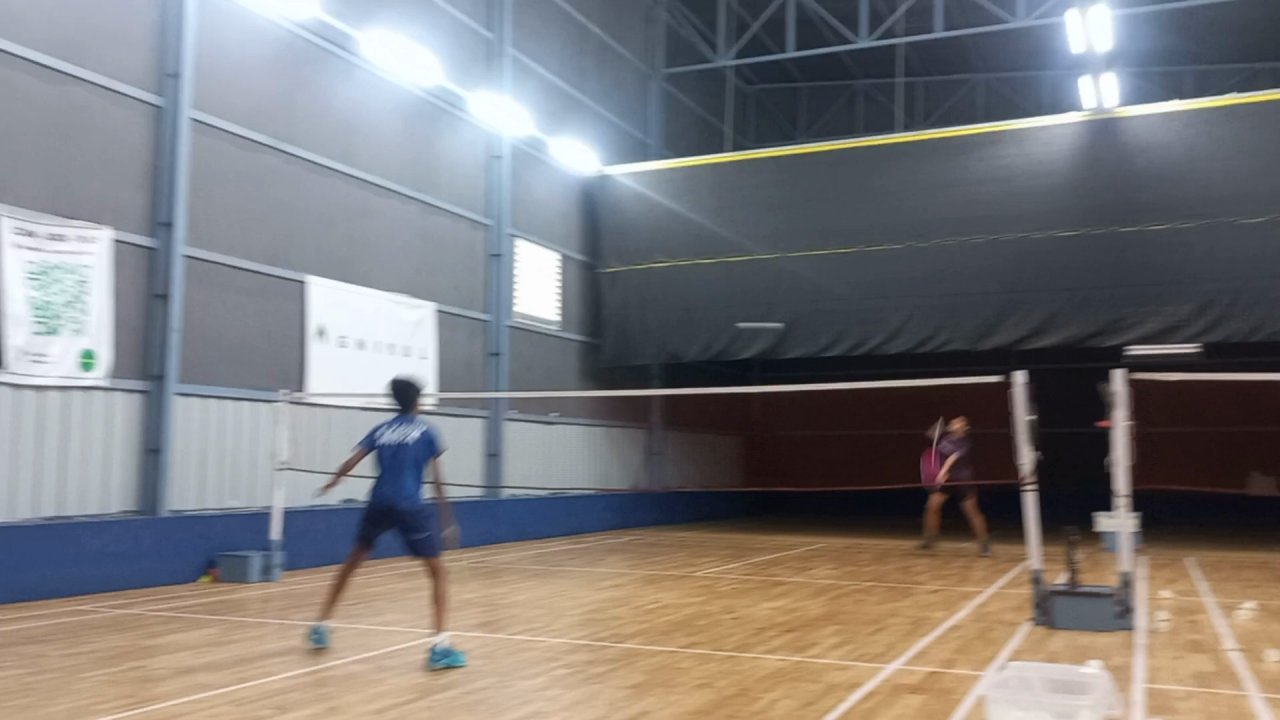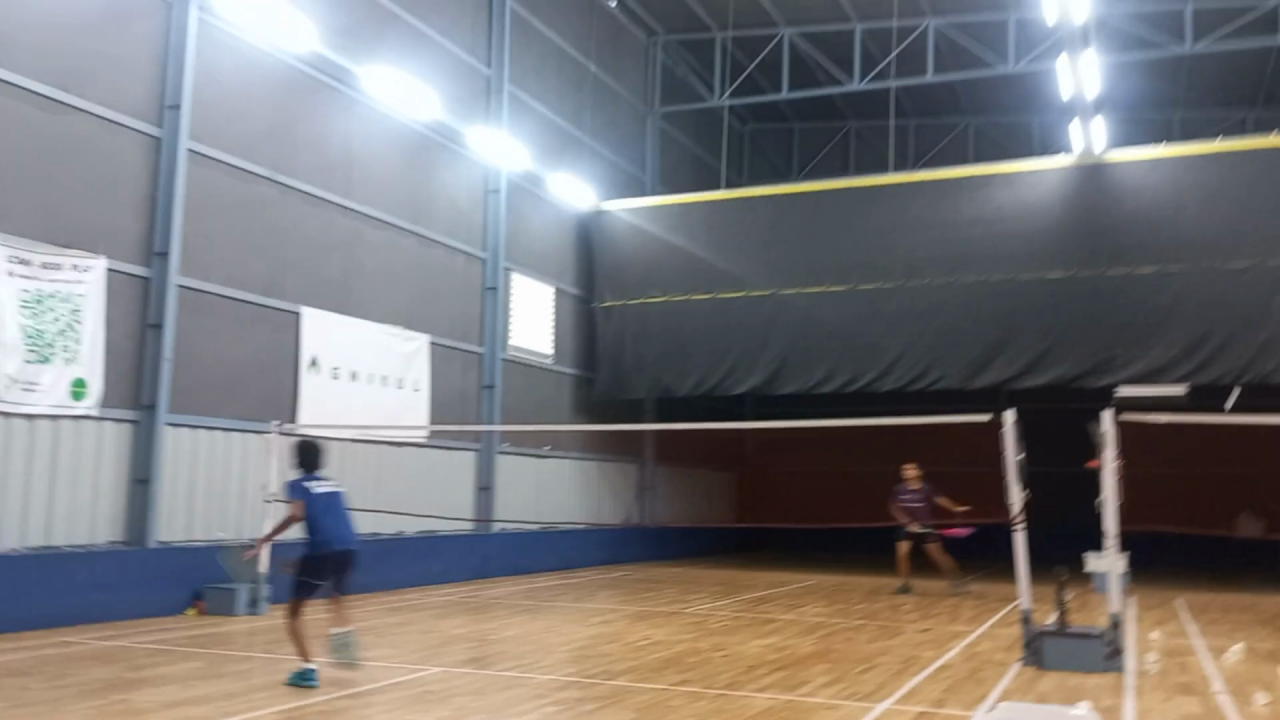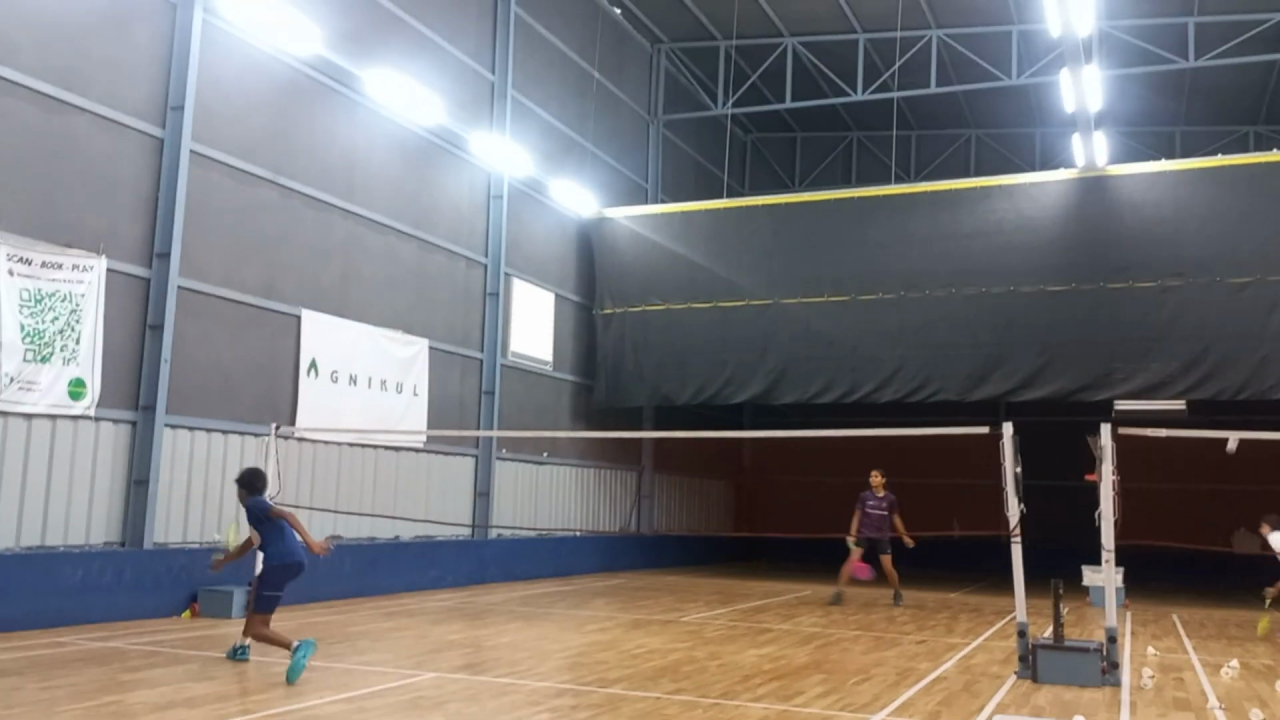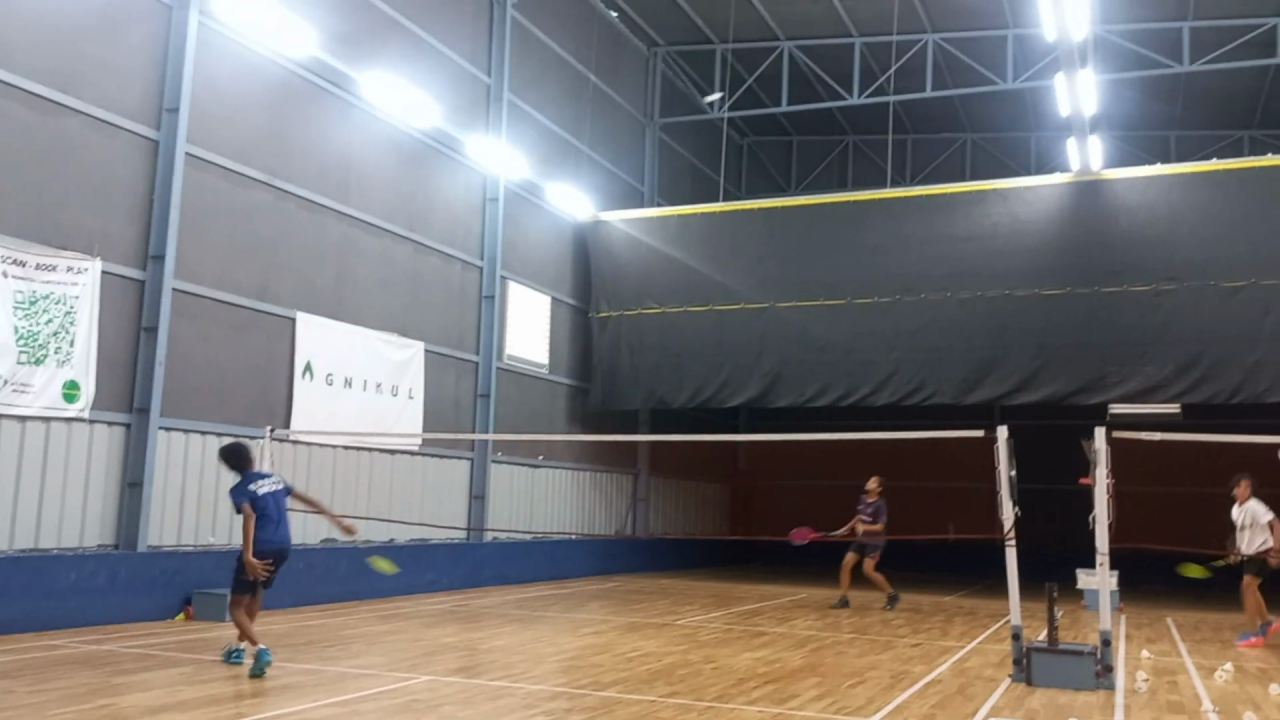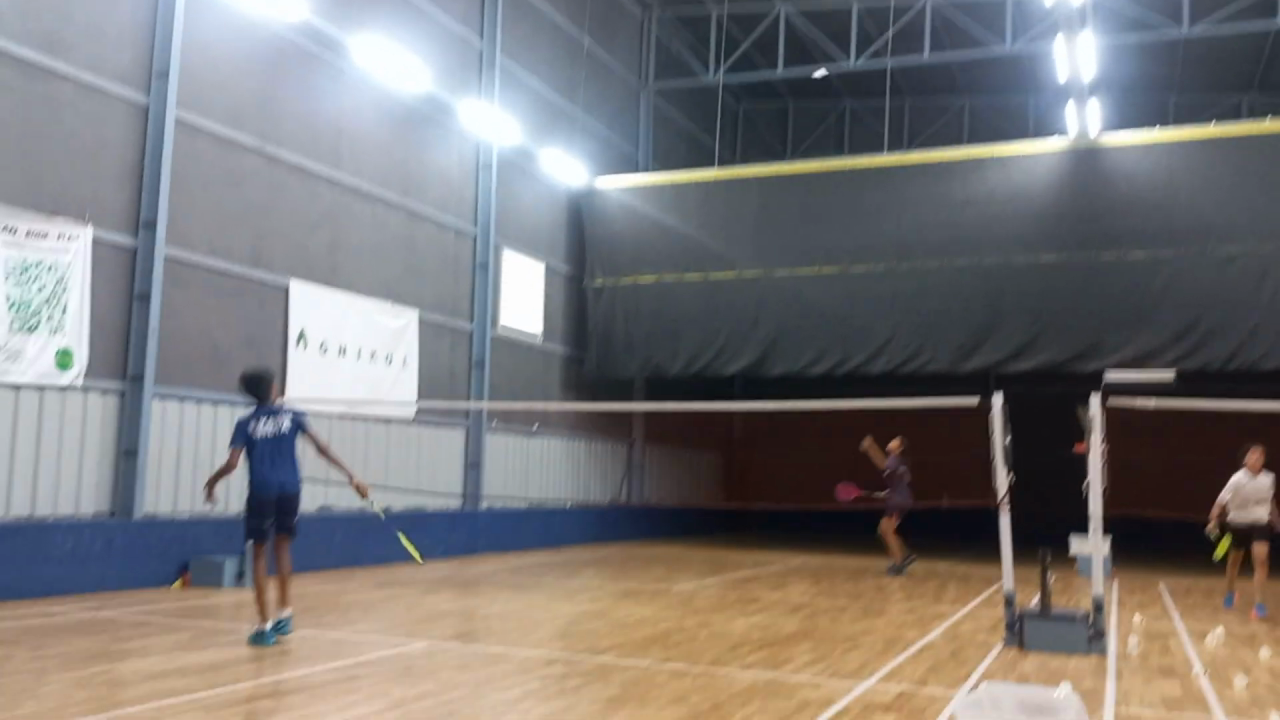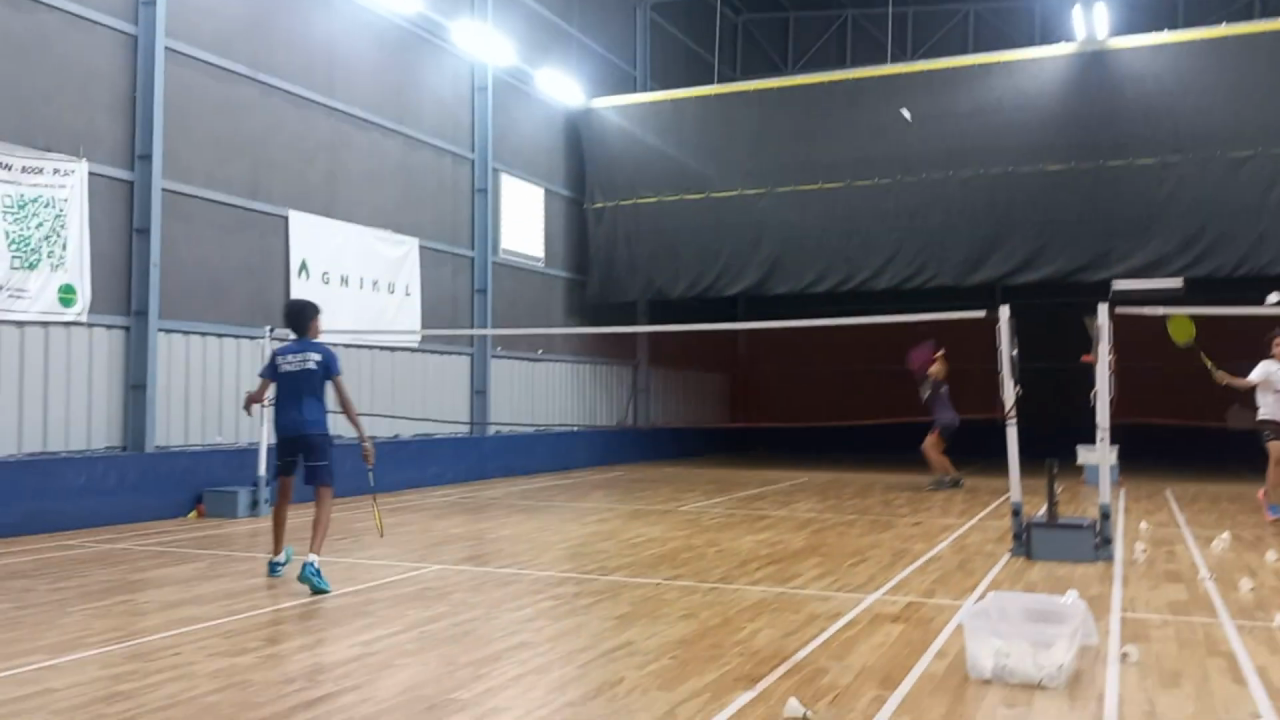
dt=0.4s
person 1, frame 1
left shoulder: (381, 430)
right shoulder: (425, 431)
left elbow: (351, 462)
right elbow: (437, 479)
left wrist: (333, 481)
right wrist: (448, 521)
left hip: (379, 504)
right hip: (409, 506)
left knee: (354, 561)
right knee: (438, 573)
left ankle: (323, 626)
right ankle: (439, 647)
person 1, frame 2
left shoulder: (298, 485)
right shoulder: (335, 486)
left elbow: (296, 514)
left wrist: (263, 540)
right wrist: (301, 562)
left hip: (323, 548)
right hip: (349, 547)
left knee: (294, 612)
right knee: (337, 596)
left ankle: (308, 668)
right ankle: (342, 631)
person 1, frame 3
left shoulder: (255, 505)
right shoulder: (263, 505)
left elbow: (287, 515)
right elbow: (251, 543)
left wrist: (309, 540)
right wrist: (225, 560)
left hip: (281, 562)
right hip: (295, 560)
left knee: (258, 629)
right knee: (256, 591)
left ankle: (297, 647)
right ankle: (242, 645)
person 1, frame 4
left shoulder: (239, 489)
right shoulder: (275, 479)
left elbow: (250, 516)
right elbow: (307, 500)
left wrist: (247, 555)
right wrist: (337, 520)
left hip: (261, 548)
right hip: (282, 546)
left knee: (237, 606)
right knee: (255, 591)
left ankle: (260, 649)
right ankle: (238, 647)
person 1, frame 5
left shoulder: (246, 424)
right shoulder: (291, 415)
left elbow: (231, 464)
right elbow: (321, 448)
left wrist: (212, 481)
right wrist: (351, 476)
left hip: (261, 493)
right hip: (289, 489)
left knee: (259, 555)
right knee: (282, 547)
left ankle: (265, 625)
right ankle: (284, 615)
person 1, frame 6
left shoulder: (279, 355)
right shoulder: (324, 354)
left elbow: (258, 395)
right elbow: (344, 400)
left wrist: (248, 402)
right wrist: (363, 438)
left hip: (286, 431)
right hip: (315, 431)
left knee: (284, 493)
right knee: (324, 498)
left ankle: (277, 558)
right ankle: (310, 563)
